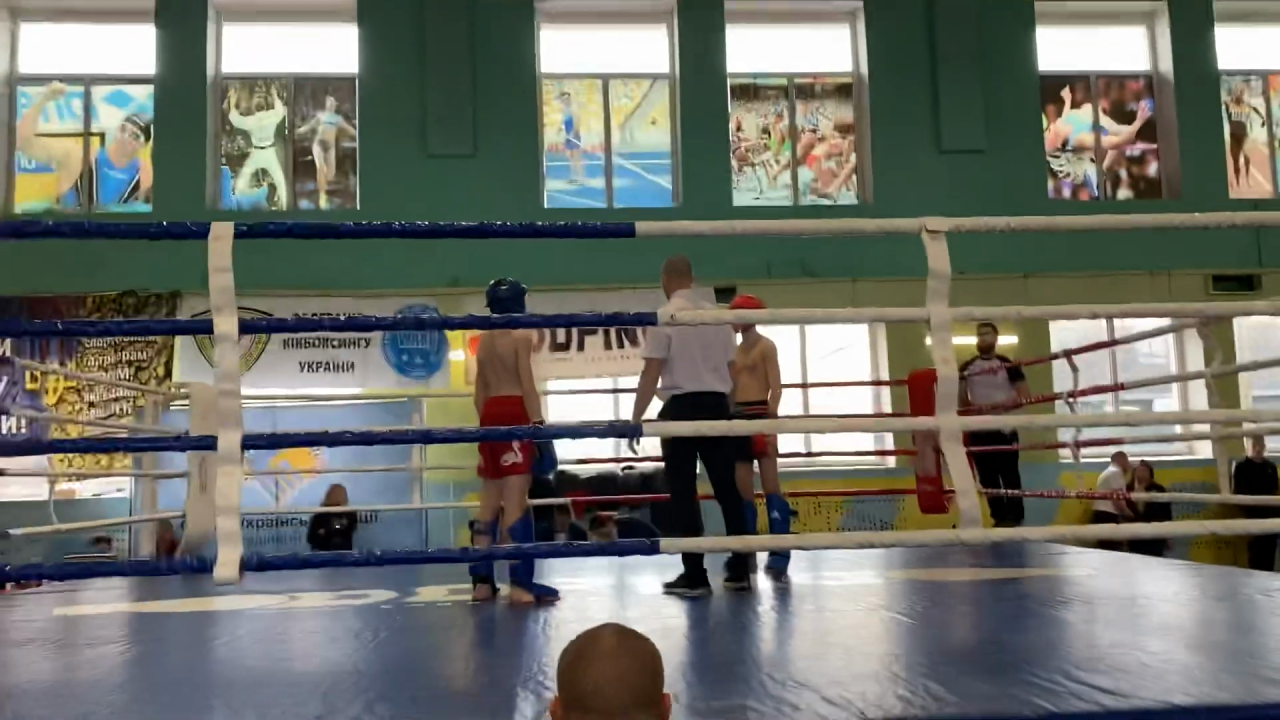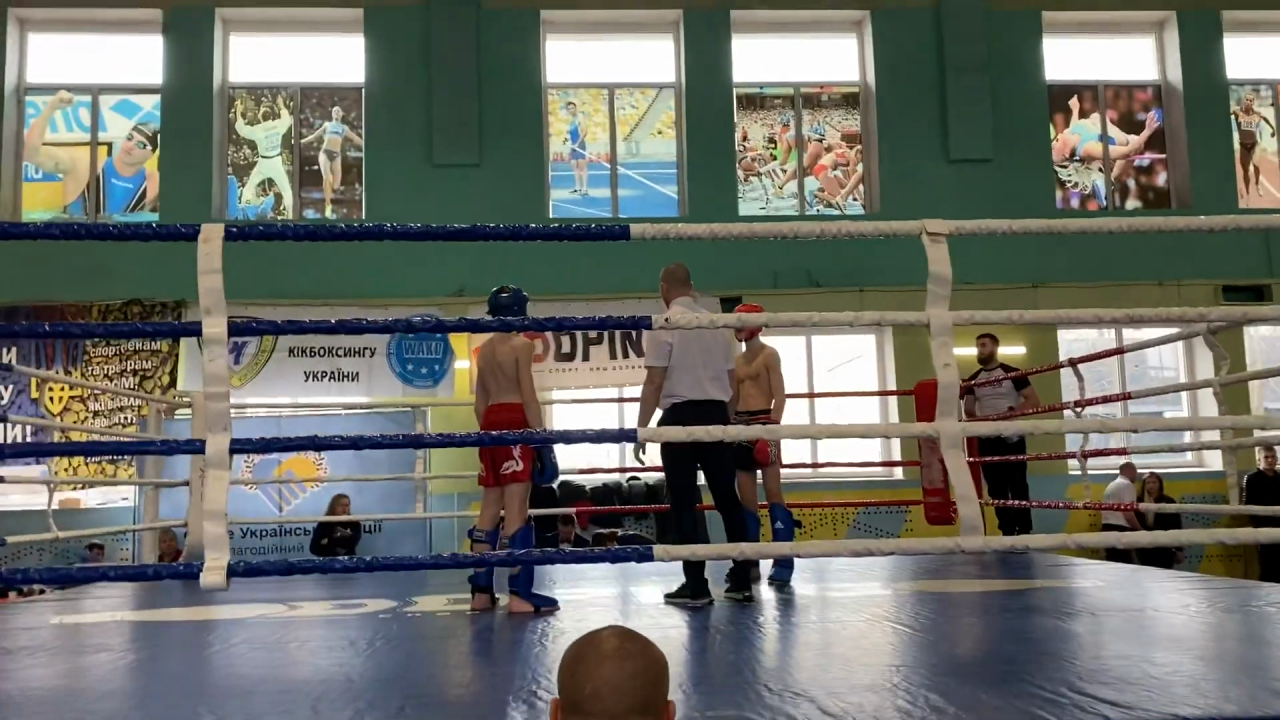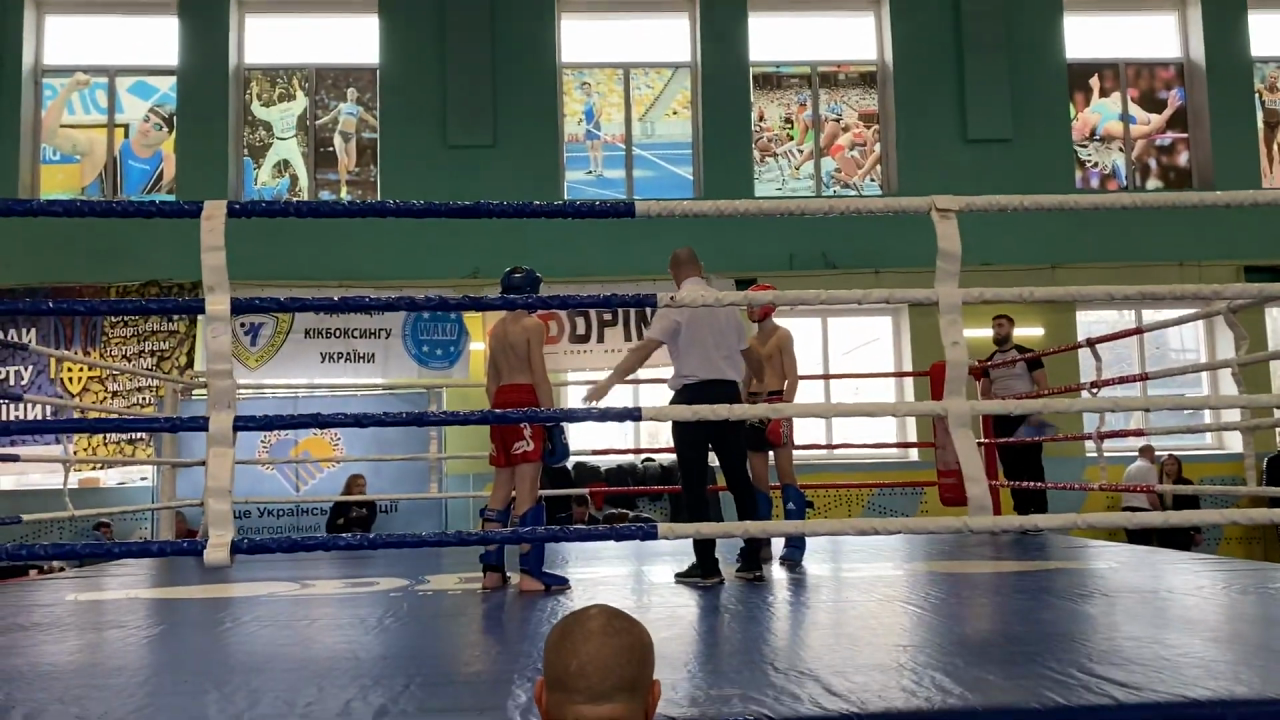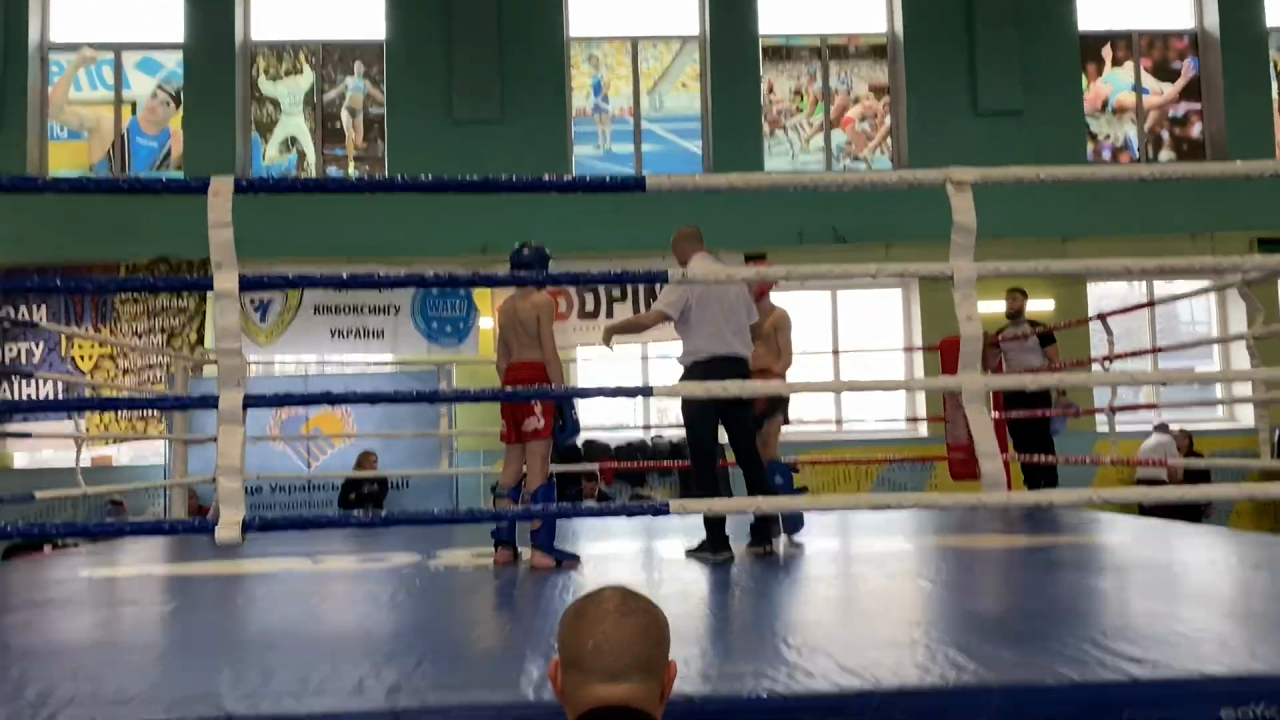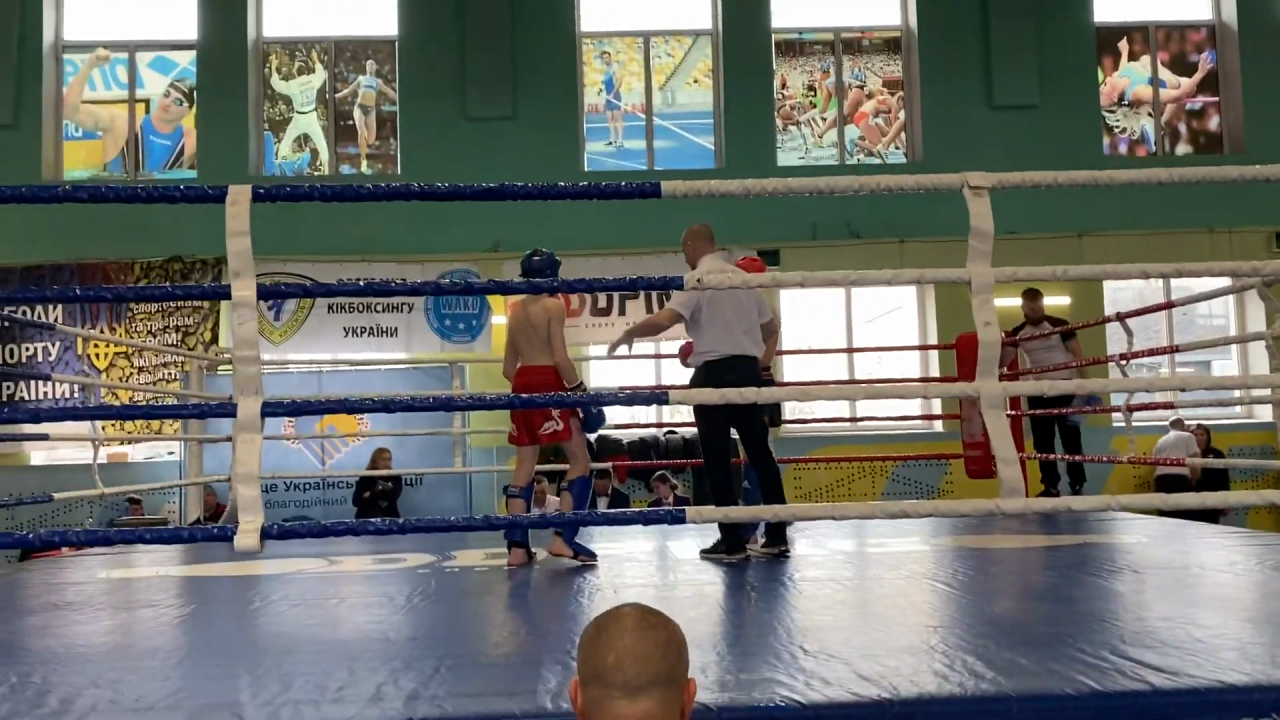
dt=0.5s
person 1, frame 1
left shoulder: (665, 316)
left elbow: (651, 374)
right elbow: (731, 371)
left wrist: (635, 420)
left hip: (682, 408)
right hip: (717, 406)
left knee: (684, 493)
right knee: (727, 488)
left ankle: (695, 576)
right ankle: (739, 570)
person 1, frame 2
left shoulder: (664, 324)
right shoulder: (716, 324)
left elbow: (654, 383)
right elbow: (731, 382)
left wrist: (641, 429)
left hip: (680, 417)
right hip: (715, 415)
left knee: (684, 503)
right knee: (727, 497)
left ankle: (696, 586)
right ankle: (742, 581)
person 1, frame 3
left shoulder: (676, 304)
right shoulder: (727, 303)
left elbow: (645, 348)
right elbow: (750, 354)
left wrist: (609, 380)
right wrist: (761, 382)
left hip: (693, 398)
right hip: (728, 394)
left knee: (695, 483)
right knee: (739, 477)
left ankle: (707, 566)
right ankle: (752, 561)
person 1, frame 4
left shoulder: (685, 280)
right shoulder: (733, 279)
left elbow: (649, 319)
right elbow: (755, 327)
left wrist: (612, 329)
left hip: (703, 374)
right hip: (737, 369)
left knee: (704, 459)
right knee: (748, 452)
left ankle: (717, 541)
right ankle: (763, 535)
person 1, frame 5
left shoulder: (696, 280)
right shoulder: (744, 278)
left elbow: (663, 320)
right elbow: (771, 328)
left wrist: (628, 334)
left hip: (714, 375)
right hip: (748, 372)
left knee: (718, 460)
right knee: (760, 452)
left ankle: (732, 542)
right ankle: (777, 536)
person 2, frame 1
left shoulder: (483, 341)
right shoulder: (520, 336)
right elbow: (527, 387)
right wrist: (539, 427)
left hip: (490, 416)
right hip: (514, 415)
left knee: (491, 499)
right knee: (515, 499)
left ankle: (482, 582)
right ankle: (520, 584)
person 2, frame 2
left shoulder: (484, 349)
right shoulder: (521, 344)
right elbow: (528, 396)
right wrist: (541, 435)
left hip: (491, 423)
right hip: (515, 423)
left knee: (490, 508)
right knee: (516, 508)
left ankle: (482, 592)
right ankle: (519, 594)
person 2, frame 3
left shoulder: (496, 329)
right shoulder: (533, 324)
right elbow: (539, 376)
left hip: (502, 404)
right hip: (526, 404)
left knee: (502, 488)
right knee: (527, 488)
left ankle: (493, 570)
right ankle: (530, 572)
person 2, frame 4
left shoulder: (505, 306)
right shoulder: (542, 301)
right elbow: (549, 353)
left hip: (512, 381)
right hip: (536, 380)
left knee: (513, 464)
right knee: (538, 464)
left ankle: (504, 545)
right ankle: (541, 548)
person 2, frame 5
left shoulder: (516, 311)
right shoulder: (554, 305)
left elbow: (508, 368)
right elbow: (560, 358)
right wrist: (581, 390)
left hip: (522, 386)
right hip: (548, 385)
left knee: (524, 467)
right knee: (580, 459)
left ankle: (517, 547)
right ankle: (563, 537)
person 3, frame 1
left shoulder: (765, 345)
right shoulder: (734, 351)
left elbow: (776, 387)
left wrist: (770, 418)
left hip: (759, 414)
right hip: (736, 417)
left knee: (769, 483)
right knee: (743, 487)
left ankle: (779, 552)
person 3, frame 2
left shoulder: (769, 354)
right shoulder: (737, 360)
left elbow: (780, 396)
left wrist: (772, 429)
left hip: (762, 424)
right hip: (739, 427)
left knee: (773, 493)
right knee: (746, 499)
left ankle: (783, 563)
right ankle: (749, 562)
person 3, frame 3
left shoulder: (782, 335)
right shoulder: (750, 340)
left elbow: (792, 377)
left hip: (776, 406)
left knee: (785, 475)
right knee: (758, 479)
left ankle: (795, 544)
right ankle: (761, 542)
person 3, frame 4
left shoulder: (779, 316)
left elbow: (786, 358)
left wrist: (770, 380)
left knee: (770, 453)
right knee: (759, 457)
left ankle: (791, 514)
person 3, frame 5
left shoulder: (765, 312)
right shoulder: (736, 312)
left elbow: (764, 356)
right elbow: (727, 349)
left hip: (758, 386)
right hip: (739, 386)
left knee: (754, 455)
right knee: (749, 454)
left ankle: (748, 527)
person 4, frame 1
left shoulder: (1008, 365)
right shoulder: (967, 367)
left elbow: (1024, 395)
right elbow: (960, 395)
left wrist: (1000, 407)
right wrist: (975, 409)
left hip: (1003, 429)
right hip: (978, 430)
left knee: (1009, 475)
right knee: (987, 477)
left ankle: (1015, 521)
right ankle: (1000, 520)
person 4, frame 2
left shoulder: (1012, 373)
right shoulder: (973, 380)
left elbow: (1034, 401)
right elbow: (968, 410)
left wrist: (1011, 411)
right wrist: (980, 420)
left hip: (1011, 437)
right hip: (986, 440)
left knee: (1017, 486)
right knee: (996, 488)
left ankle: (1024, 531)
right ankle: (1007, 532)
person 4, frame 3
left shoulder: (1027, 355)
right shoulder: (989, 362)
left elbow: (1043, 386)
right elbow: (983, 392)
left wrist: (1037, 413)
right wrist: (988, 398)
left hip: (1025, 418)
right hip: (1001, 420)
left knee: (1032, 466)
right knee: (1011, 469)
left ankle: (1039, 514)
right ankle: (1023, 514)
person 4, frame 4
left shoulder: (1039, 330)
right shoulder: (1000, 335)
left elbow: (1055, 362)
left wrist: (1061, 392)
left hip: (1036, 392)
right hip: (1012, 395)
left knee: (1042, 441)
right knee: (1022, 443)
left ankle: (1049, 488)
right ankle: (1033, 488)
person 4, frame 5
left shoulder: (1059, 325)
right shoulder: (1019, 332)
left elbow: (1078, 355)
right elbow: (1004, 361)
right hip: (1038, 392)
left knee: (1071, 438)
right knee: (1042, 441)
left ankle: (1077, 486)
right ankle: (1051, 487)
